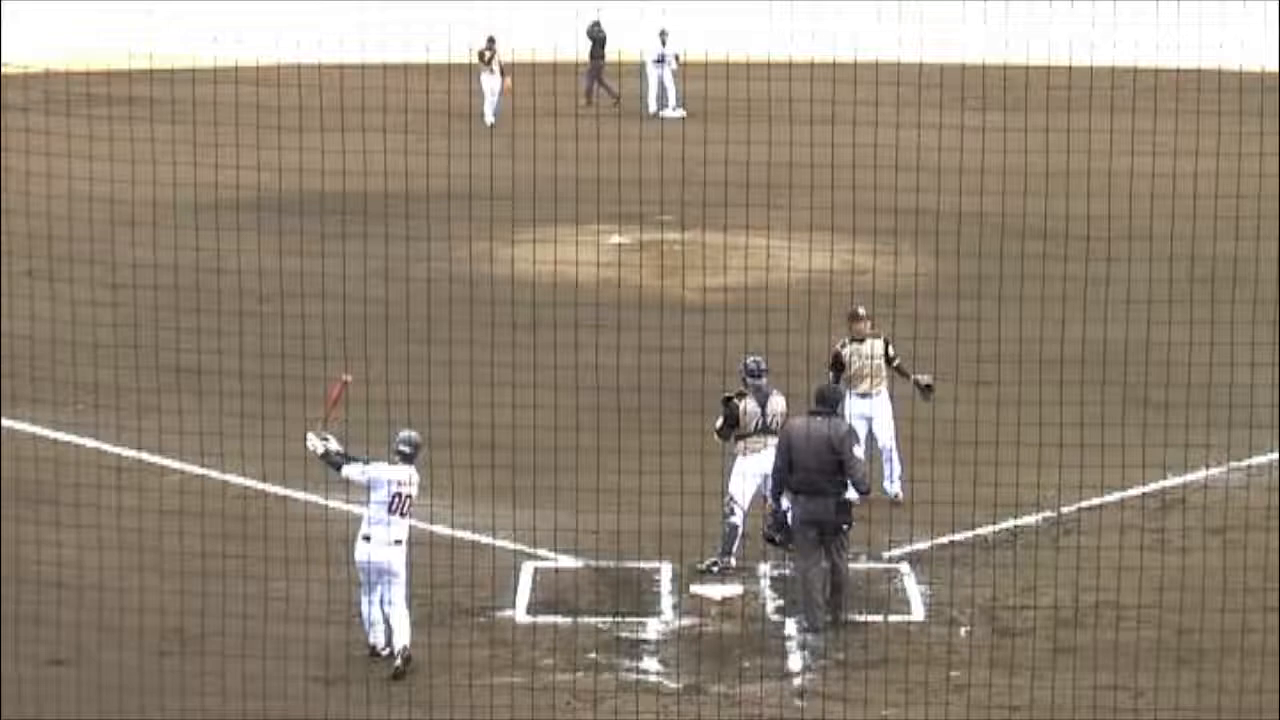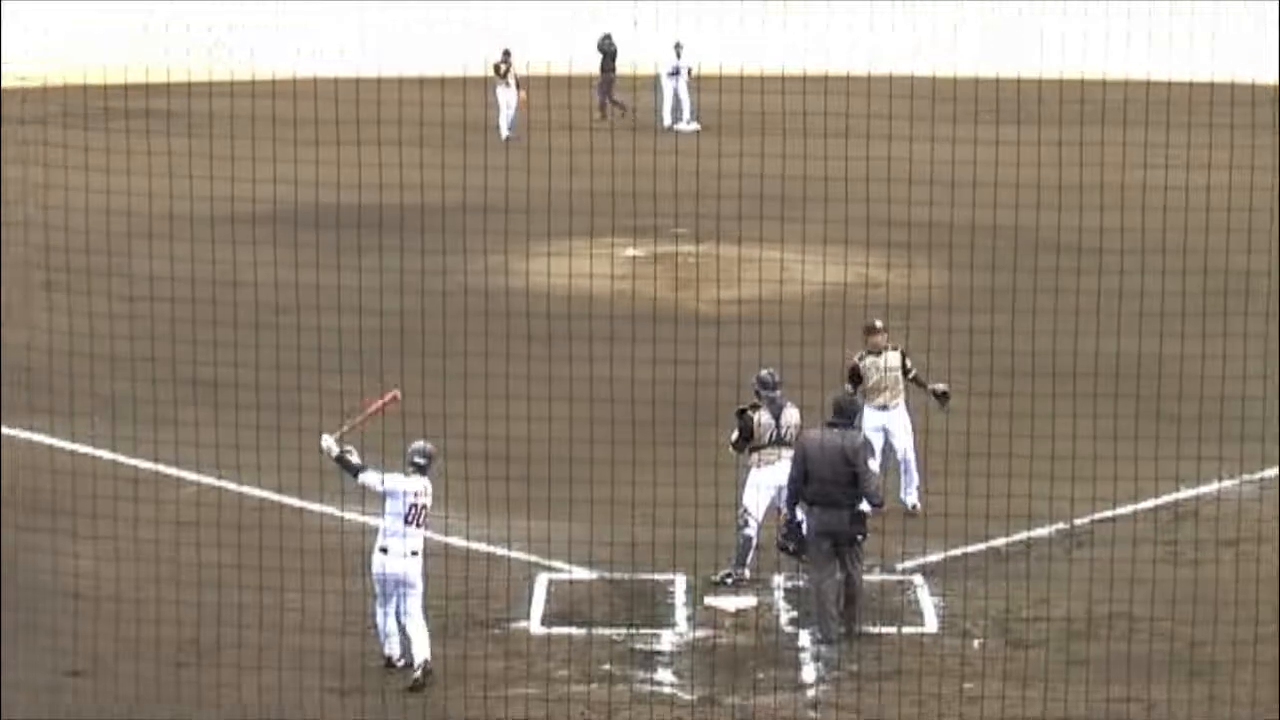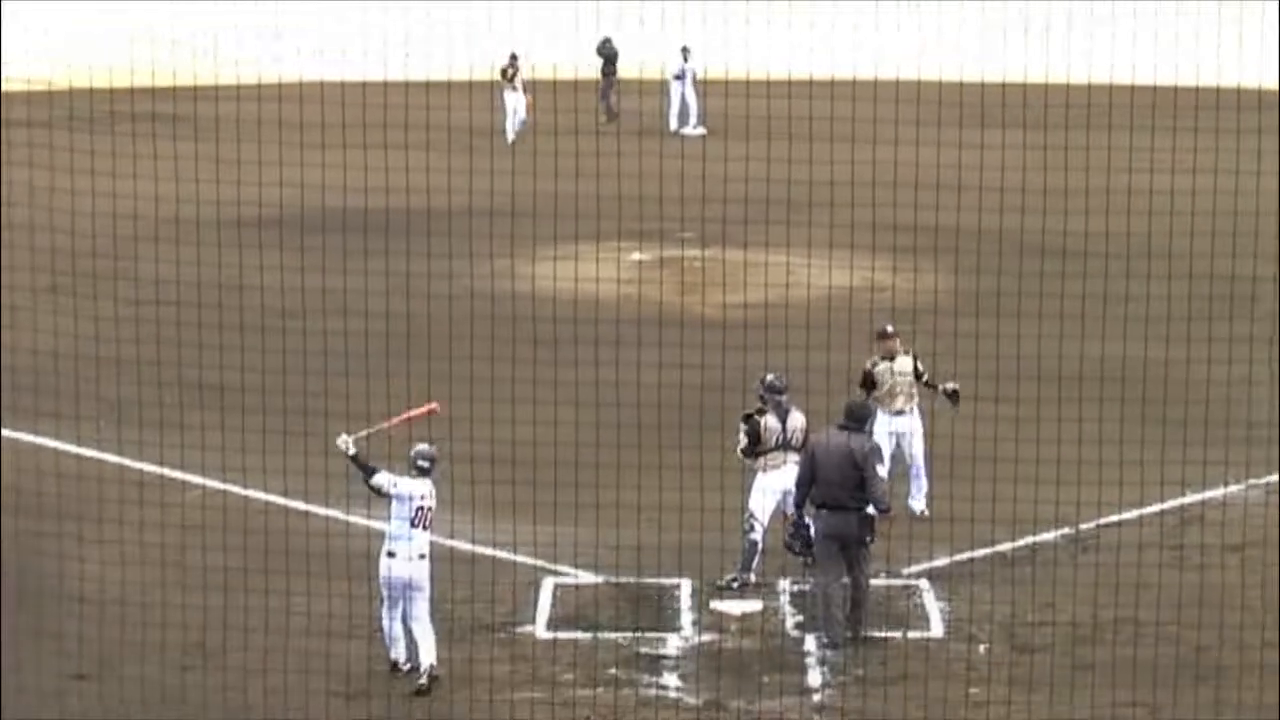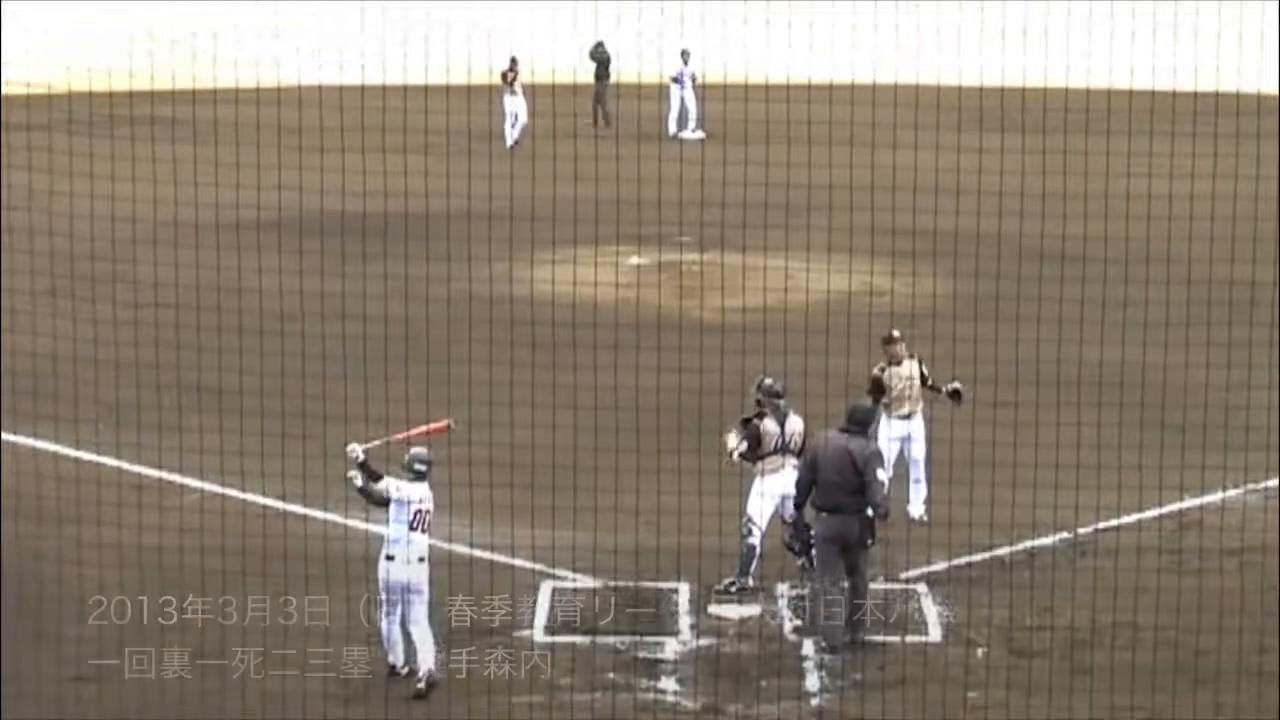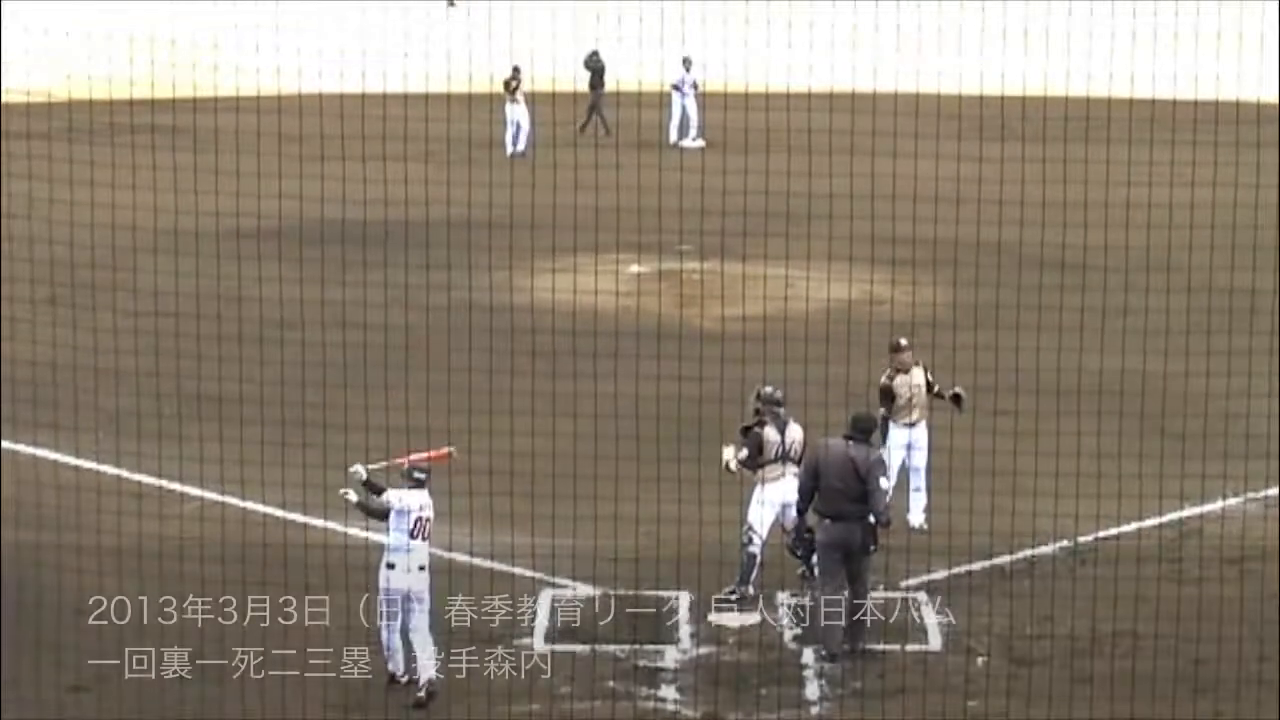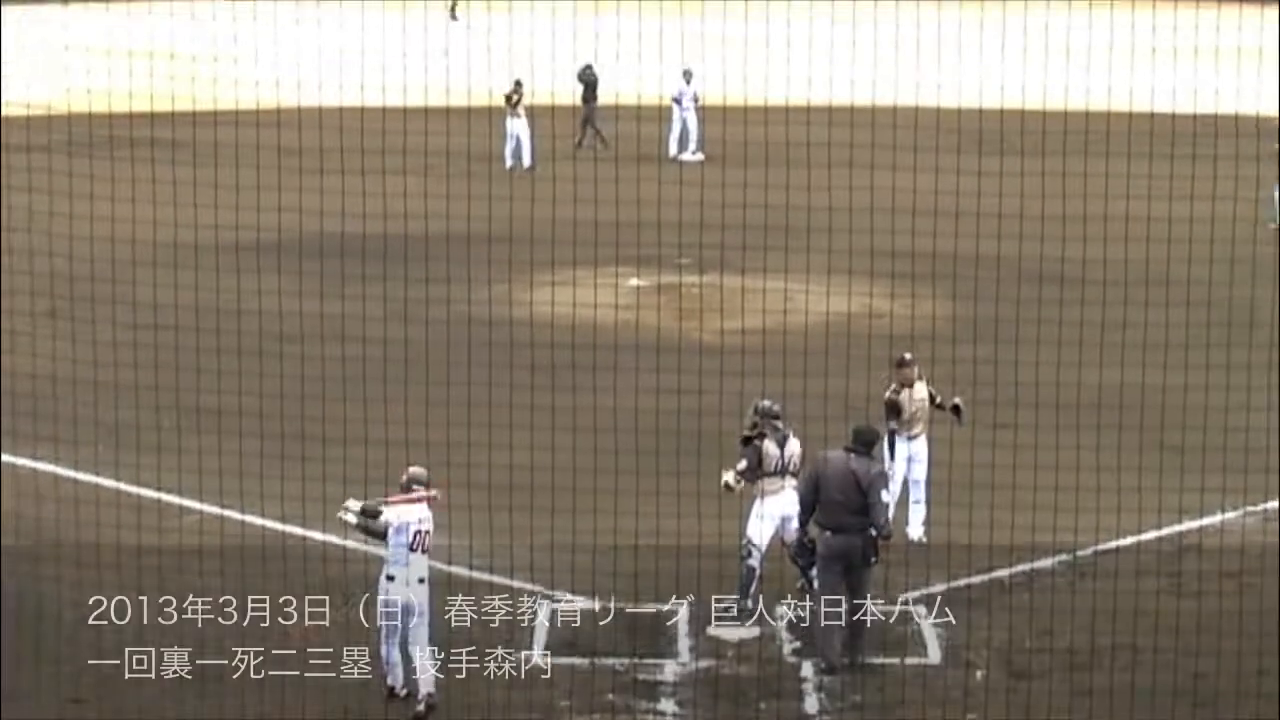
dt=0.1s
person 1, frame 1
left shoulder: (384, 471)
right shoulder: (413, 475)
left elbow: (348, 471)
left wrist: (322, 451)
right wrist: (340, 451)
left hip: (369, 547)
right hip: (396, 549)
left knee: (370, 596)
right knee: (396, 603)
left ankle: (378, 644)
right ankle: (401, 648)
person 1, frame 2
left shoulder: (400, 483)
right shoulder: (425, 485)
left elbow: (365, 478)
right elbow: (379, 479)
left wrist: (336, 454)
right wrist: (358, 462)
left hip: (386, 559)
right hip: (412, 560)
left knee: (385, 607)
right knee: (413, 613)
left ankle: (393, 655)
right ankle: (421, 660)
person 1, frame 3
left shoulder: (406, 486)
right shoulder: (428, 487)
left elbow: (378, 479)
right elbow: (385, 490)
left wrist: (352, 455)
right wrist: (360, 465)
left hip: (393, 562)
right hip: (419, 563)
left knee: (391, 612)
right knee: (419, 616)
left ankle: (399, 659)
right ankle: (428, 665)
person 1, frame 4
left shoulder: (406, 489)
right shoulder: (423, 490)
left elbow: (384, 484)
right elbow: (382, 499)
left wrist: (361, 462)
right wrist: (360, 486)
left hip: (393, 565)
right hip: (419, 567)
left knee: (390, 616)
right knee: (419, 621)
left ankle: (397, 663)
right ankle: (427, 670)
person 1, frame 5
left shoulder: (406, 497)
right shoulder: (424, 499)
left elbow: (386, 496)
right elbow: (384, 512)
left wrist: (364, 479)
right wrist: (358, 500)
left hip: (394, 574)
right hip: (420, 576)
left knee: (391, 626)
right knee: (420, 631)
left ankle: (397, 673)
right ankle: (428, 680)
person 1, frame 6
left shoulder: (404, 511)
right shoulder: (424, 513)
left elbow: (383, 517)
right elbow: (385, 530)
left wrist: (359, 508)
right wrist: (356, 520)
left hip: (393, 586)
right hip: (419, 587)
left knee: (390, 638)
right knee: (420, 642)
left ankle: (396, 685)
right ankle: (427, 692)
person 2, frame 1
left shoulder: (792, 427)
right shoulder: (842, 429)
left elbow: (780, 468)
right elbow: (853, 466)
left wrist: (775, 497)
right wrist: (863, 489)
left hip: (802, 503)
right hip: (834, 505)
left knee: (808, 563)
right knee: (837, 561)
left ankle: (814, 620)
right ankle: (836, 613)
person 2, frame 2
left shoulder: (807, 438)
right shoulder: (857, 441)
left elbow: (796, 478)
right elbow: (867, 478)
left wrist: (791, 507)
right wrist: (875, 502)
left hip: (817, 515)
right hip: (848, 516)
left knee: (822, 574)
right knee: (851, 572)
left ankle: (827, 631)
right ankle: (850, 624)
person 2, frame 3
left shoulder: (818, 440)
right shoulder: (868, 446)
left elbow: (804, 479)
right elbow: (874, 483)
left wrist: (798, 508)
right wrist: (882, 507)
left hip: (825, 517)
right hip: (856, 519)
left knee: (828, 578)
right knee: (859, 576)
left ankle: (833, 634)
right ankle: (856, 627)
person 2, frame 4
left shoulder: (820, 442)
right shoulder: (869, 450)
left elbow: (804, 481)
right elbow: (874, 487)
left wrist: (798, 508)
right wrist: (881, 511)
left hip: (826, 520)
right hip: (856, 522)
left knee: (827, 581)
right knee: (858, 579)
left ankle: (831, 638)
right ankle: (855, 631)
person 2, frame 5
left shoulder: (823, 448)
right shoulder: (872, 457)
left elbow: (805, 486)
right elbow: (877, 493)
left wrist: (800, 513)
right wrist: (882, 519)
left hip: (828, 528)
right hip: (858, 529)
left knee: (829, 589)
right knee: (859, 587)
left ankle: (831, 646)
right ankle: (855, 640)
person 2, frame 6
left shoulder: (824, 461)
right shoulder: (874, 470)
left elbow: (807, 498)
right elbow: (878, 507)
left wrist: (803, 523)
right wrist: (884, 532)
left hip: (829, 540)
right hip: (859, 541)
left knee: (830, 601)
right knee: (859, 599)
left ankle: (830, 659)
right ankle: (855, 653)
person 3, frame 1
left shoulder: (738, 402)
right shoulder: (779, 398)
left elbow: (722, 433)
right elbow: (783, 429)
left wrist: (728, 415)
left hip: (749, 460)
right hip: (773, 456)
left knee: (734, 508)
left ankle: (725, 558)
person 3, frame 2
left shoulder: (752, 414)
right shoulder: (793, 411)
left elbow: (737, 446)
right elbow: (798, 441)
left wrist: (742, 428)
left hip: (763, 472)
right hip: (787, 468)
left knee: (749, 520)
left ankle: (739, 570)
person 3, frame 3
left shoulder: (759, 419)
right shoulder: (798, 415)
left elbow: (746, 452)
right elbow: (802, 447)
left wrist: (743, 434)
left hip: (769, 476)
right hip: (793, 472)
left knee: (754, 525)
left ankle: (745, 574)
person 3, frame 4
left shoulder: (758, 423)
right shoulder: (796, 419)
left elbow: (745, 456)
right elbow: (800, 451)
left wrist: (733, 444)
left hip: (768, 480)
right hip: (791, 477)
left knee: (753, 529)
left ankle: (743, 578)
person 3, frame 5
left shoulder: (758, 431)
right shoulder: (795, 427)
left elbow: (744, 461)
right elbow: (798, 458)
left wrist: (729, 457)
left hip: (769, 489)
right hip: (791, 484)
left knee: (752, 537)
left ankle: (744, 588)
person 3, frame 6
left shoulder: (758, 443)
right shoulder: (793, 441)
left elbow: (742, 472)
right elbow: (795, 471)
left wrist: (728, 479)
left hip: (768, 502)
right hip: (791, 498)
left knee: (752, 551)
right knee: (798, 544)
left ankle: (745, 601)
right ankle: (814, 581)
person 4, frame 1
left shoulder: (881, 340)
right shoulder: (842, 349)
left elbow: (895, 362)
right elbow: (833, 380)
left wrist: (914, 378)
left hip: (880, 399)
right hip: (855, 401)
left knee: (888, 444)
right knee: (854, 447)
left ankle: (893, 485)
person 4, frame 2
left shoulder: (898, 352)
right shoulder: (859, 361)
left elbow: (911, 374)
right elbow: (850, 392)
left wrist: (930, 388)
left hip: (897, 411)
right hip: (872, 414)
left knee: (907, 455)
right knee: (870, 458)
left ankle: (910, 496)
person 4, frame 3
left shoulder: (910, 356)
right shoulder: (873, 367)
left elbow: (922, 377)
right elbow: (863, 397)
left wrist: (941, 389)
left hip: (911, 416)
right hip: (886, 419)
left knee: (917, 461)
right knee: (879, 462)
left ankle: (918, 503)
person 4, frame 4
left shoulder: (915, 360)
right shoulder: (880, 373)
left elbow: (927, 382)
right elbow: (872, 404)
left wrist: (945, 390)
left hip: (915, 420)
right hip: (891, 423)
left knee: (918, 466)
right knee: (883, 466)
left ankle: (917, 509)
person 4, frame 5
left shoulder: (920, 368)
right shoulder: (888, 381)
left elbow: (932, 388)
right elbow: (885, 415)
left wrist: (948, 395)
right wrist: (884, 444)
left hip: (919, 428)
right hip: (897, 430)
left knee: (919, 474)
right knee: (888, 473)
left ankle: (916, 517)
person 4, frame 6
left shoulder: (922, 382)
right shoulder: (893, 396)
left elbow: (934, 400)
right elbow: (891, 429)
left wrist: (949, 406)
right wrist: (891, 459)
left hip: (919, 441)
right hip: (899, 442)
left knee: (919, 487)
right knee: (892, 486)
left ankle: (916, 531)
